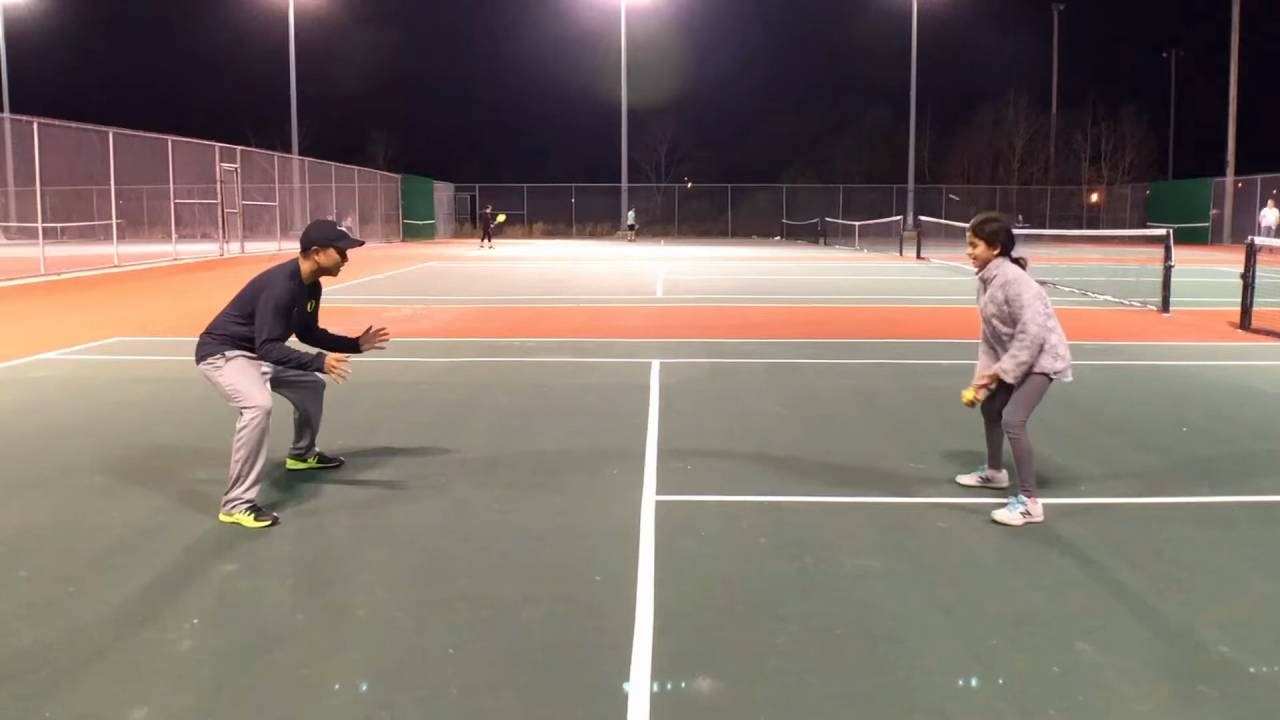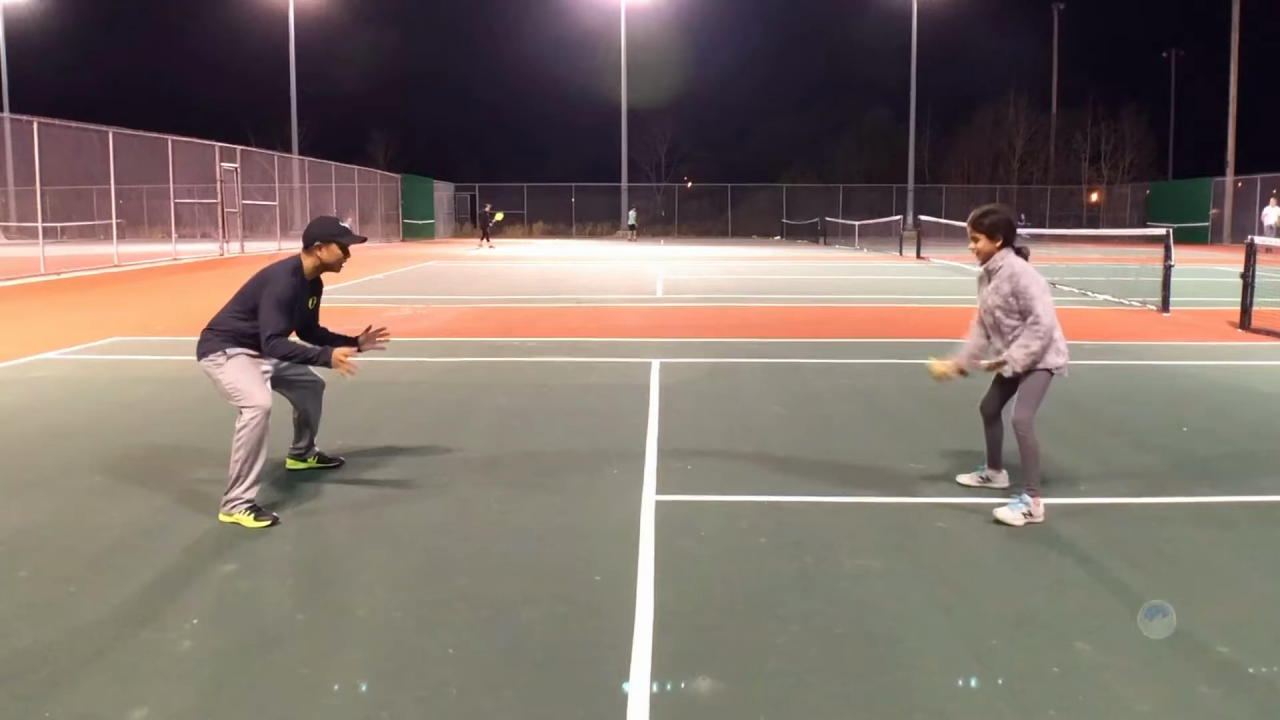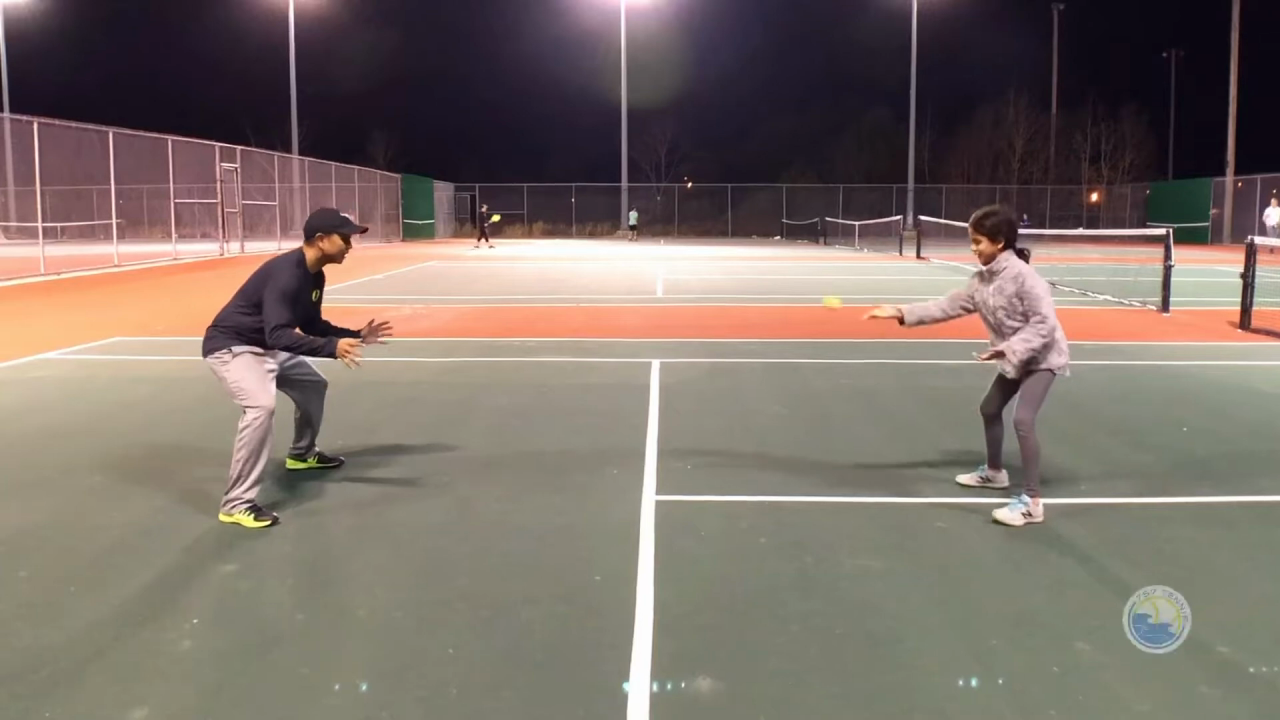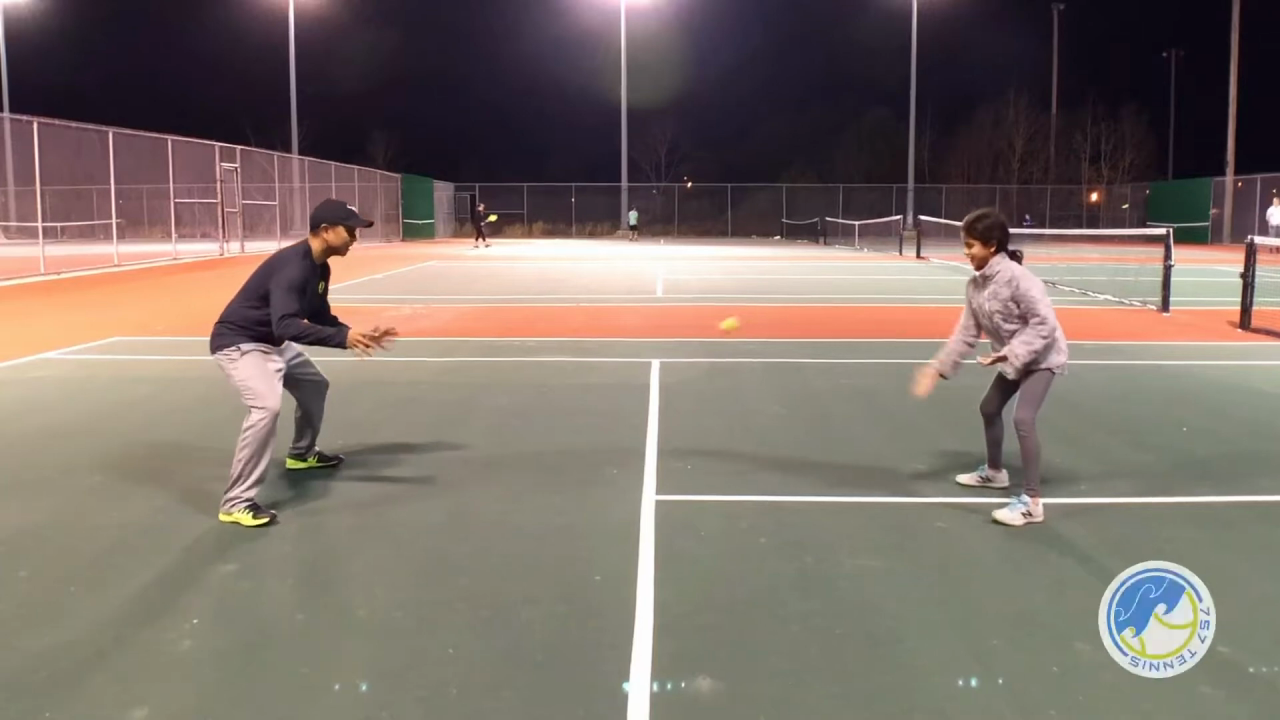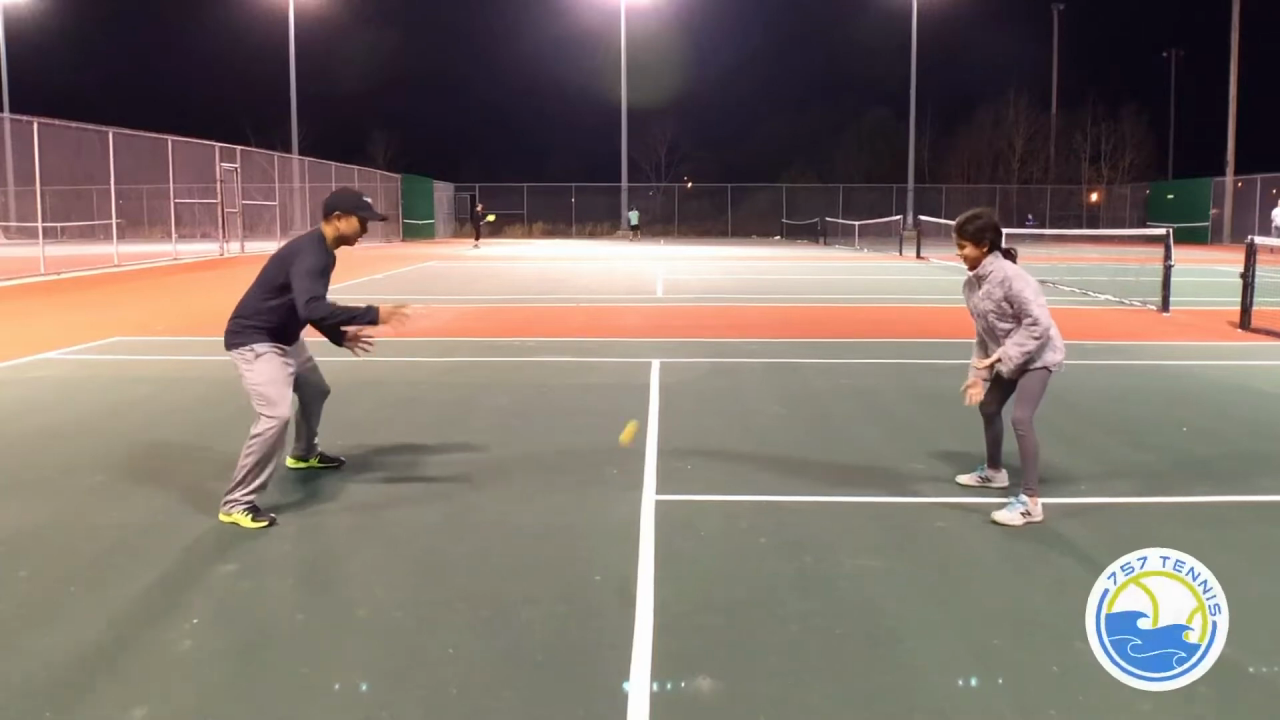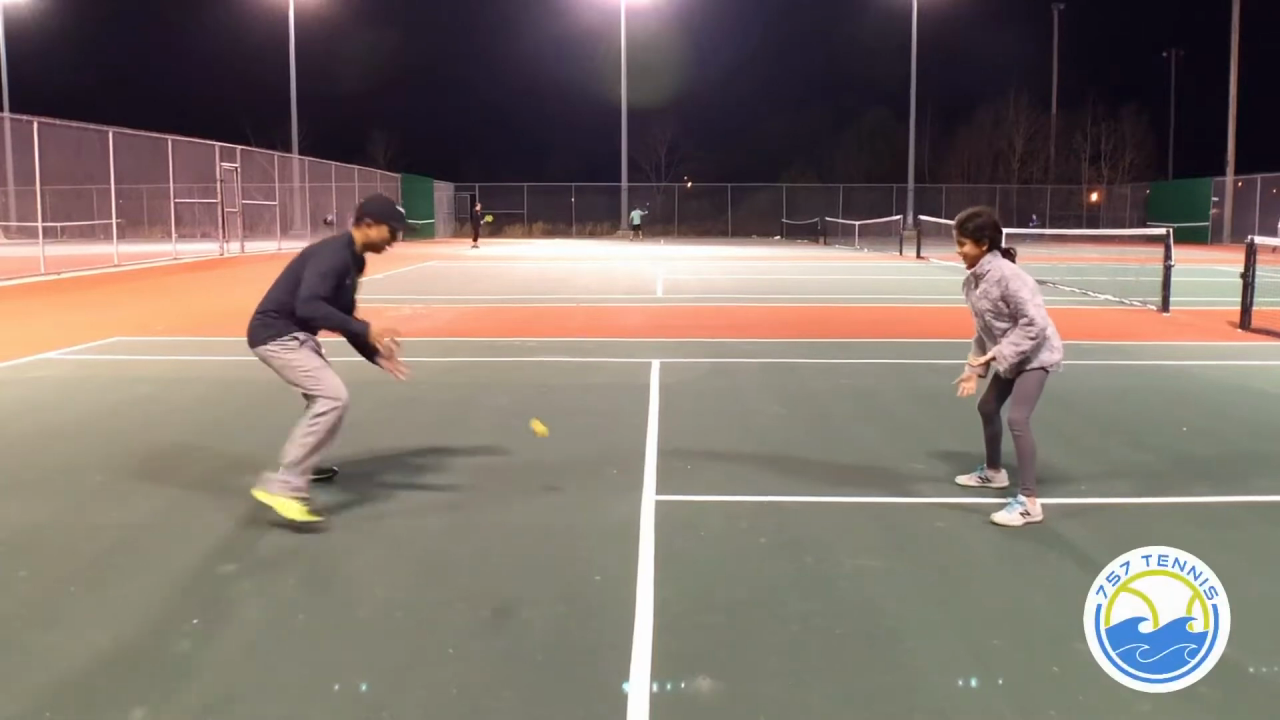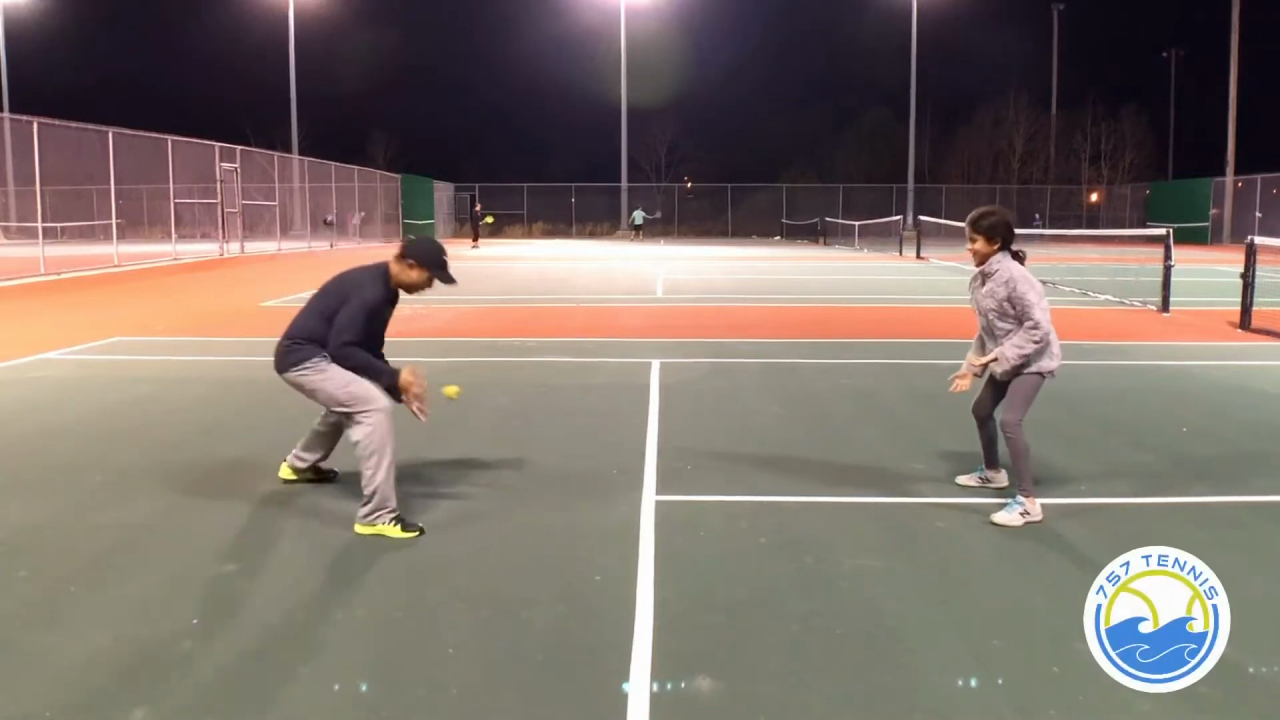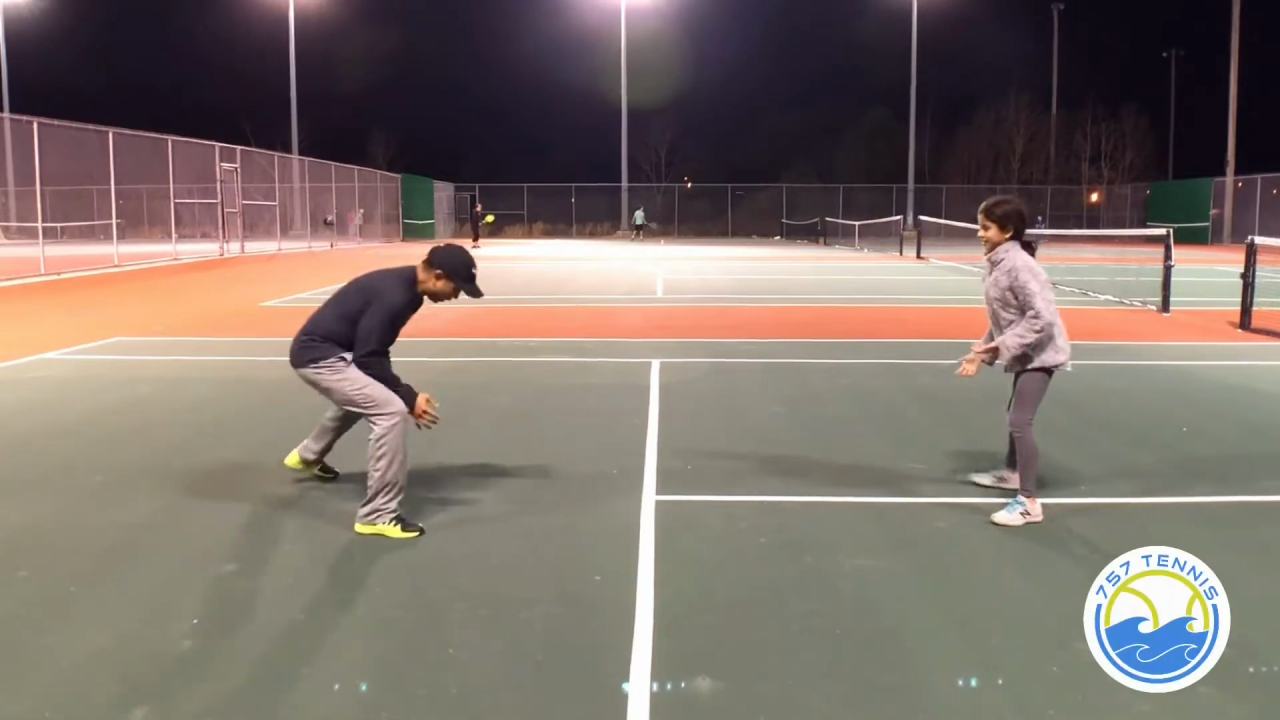
dt=0.2s
person 1, frame 1
left shoulder: (1014, 281)
right shoulder: (986, 283)
left elbow: (1032, 334)
right elbow: (989, 336)
left wrist: (1000, 371)
right wrist: (986, 374)
left hip: (1042, 358)
right hip: (1017, 360)
left knee: (1013, 422)
right knee: (990, 408)
left ankle: (1029, 502)
right ankle: (995, 471)
person 1, frame 2
left shoulder: (1020, 273)
right shoulder: (987, 276)
left elbow: (1042, 324)
right elbow: (982, 327)
left wrist: (1011, 357)
right wrist: (959, 362)
left hip: (1040, 356)
right hip: (1013, 358)
left knee: (1021, 420)
right knee: (989, 408)
left ankle: (1032, 502)
right ankle: (995, 471)
person 1, frame 3
left shoulder: (1023, 276)
right shoulder: (983, 279)
left elbow: (1045, 323)
right elbow: (948, 306)
left wrist: (1010, 349)
right wrist: (901, 314)
left hip: (1043, 357)
right hip: (1015, 358)
left knee: (1023, 420)
right knee: (989, 408)
left ankle: (1031, 502)
right ankle: (995, 471)
person 1, frame 4
left shoulder: (1016, 278)
right shoulder: (976, 284)
left elbow: (1045, 323)
right elbow: (967, 332)
left wrist: (1011, 353)
right wrist: (938, 367)
left hip: (1041, 357)
right hip: (1013, 360)
left knee: (1024, 420)
right knee: (989, 408)
left ankle: (1031, 502)
right ankle: (994, 471)
person 1, frame 5
left shoulder: (1010, 277)
right shoulder: (972, 284)
left elbow: (1038, 324)
right elbow: (983, 335)
left wrist: (1003, 355)
right wrist: (979, 374)
left hip: (1037, 355)
right hip: (1008, 358)
left knee: (1021, 419)
right knee: (988, 407)
left ankle: (1030, 501)
right ankle: (994, 471)
person 1, frame 6
left shoulder: (1007, 276)
right shoulder: (972, 281)
left elbow: (1034, 323)
right elbow: (984, 331)
left wrist: (998, 354)
right wrist: (974, 368)
left hip: (1035, 355)
right hip: (1007, 357)
left knee: (1017, 420)
right knee: (987, 408)
left ankle: (1029, 502)
right ankle: (994, 471)
person 1, frame 7
left shoulder: (1015, 277)
right shoulder: (979, 279)
left elbow: (1038, 327)
left wrist: (1000, 355)
right wrist: (972, 366)
left hip: (1033, 359)
right hip: (1007, 360)
left knee: (1009, 421)
right knee: (982, 411)
left ankle: (1027, 502)
right ankle: (993, 472)
person 1, frame 8
left shoulder: (1020, 266)
right shoulder: (995, 266)
left elbow: (1042, 317)
left wrist: (1003, 345)
right wrist: (982, 352)
left hip: (1040, 353)
right hip: (1023, 354)
left knee: (1019, 422)
right knee: (1015, 417)
left ankle: (1029, 502)
right ankle: (1012, 472)
person 2, frame 1
left shoulder: (311, 286)
right shoulder: (280, 286)
left elbow: (308, 333)
right elbow: (268, 347)
left wrist: (355, 344)
right wrist: (318, 361)
left hip: (256, 349)
right hip: (222, 352)
left knee: (311, 386)
right knee: (259, 405)
left ankle: (302, 454)
right ankle: (237, 503)
person 2, frame 2
left shoulder: (312, 283)
right shoulder: (282, 281)
left elbow: (308, 331)
right elbow: (274, 343)
left wrist: (354, 343)
right wrist: (327, 356)
left hip: (259, 348)
right hip: (223, 349)
left knee: (310, 386)
right knee: (258, 405)
left ankle: (302, 454)
right ankle: (236, 503)
person 2, frame 3
left shoulder: (314, 276)
right shoulder: (286, 273)
left elbow: (310, 324)
right elbow: (278, 335)
left wrist: (356, 336)
right wrist: (332, 347)
left hip: (265, 345)
right hip: (230, 346)
left knee: (313, 385)
right knee: (262, 405)
left ankle: (302, 454)
right ankle: (237, 503)
person 2, frame 4
left shoulder: (320, 267)
right shoulder: (293, 266)
left elbow: (319, 316)
right elbow: (286, 324)
left wrist: (358, 334)
right wrist: (341, 337)
left hip: (273, 342)
right hip: (238, 342)
left knee: (314, 385)
right knee: (267, 406)
left ankle: (302, 453)
right ankle: (237, 502)
person 2, frame 5
left shoulder: (324, 252)
right shoulder: (310, 253)
right elbow: (312, 308)
left wrist: (340, 337)
right wrist: (371, 314)
left hip: (284, 337)
right hip: (254, 340)
left knee: (316, 391)
right knee: (276, 414)
left ankle: (304, 454)
right ankle: (237, 503)
person 2, frame 6
left shoulder: (354, 259)
right shoulder: (334, 255)
left elbow: (338, 312)
right elbow: (309, 307)
left wrist: (374, 352)
right wrist: (366, 331)
left hip: (293, 333)
right hip: (276, 333)
left knee: (326, 395)
right knee: (334, 398)
left ankle: (303, 464)
right ankle: (284, 487)
person 2, frame 7
left shoulder: (387, 291)
right shoulder: (369, 290)
left elbow: (370, 347)
right elbow: (343, 348)
left wrist: (399, 389)
right wrist: (393, 378)
left hip: (309, 355)
right hip: (303, 359)
left knee: (347, 406)
right knee: (375, 408)
left ankle: (299, 465)
right ankle: (377, 515)
person 2, frame 8
left shoulder: (408, 290)
right shoulder: (393, 296)
left elbow: (376, 351)
right elbow: (368, 358)
left wrist: (404, 395)
right wrist: (409, 397)
left hip: (322, 350)
right hip: (319, 356)
left knee: (360, 400)
right knee: (392, 412)
left ankle: (307, 456)
right ankle: (378, 515)
